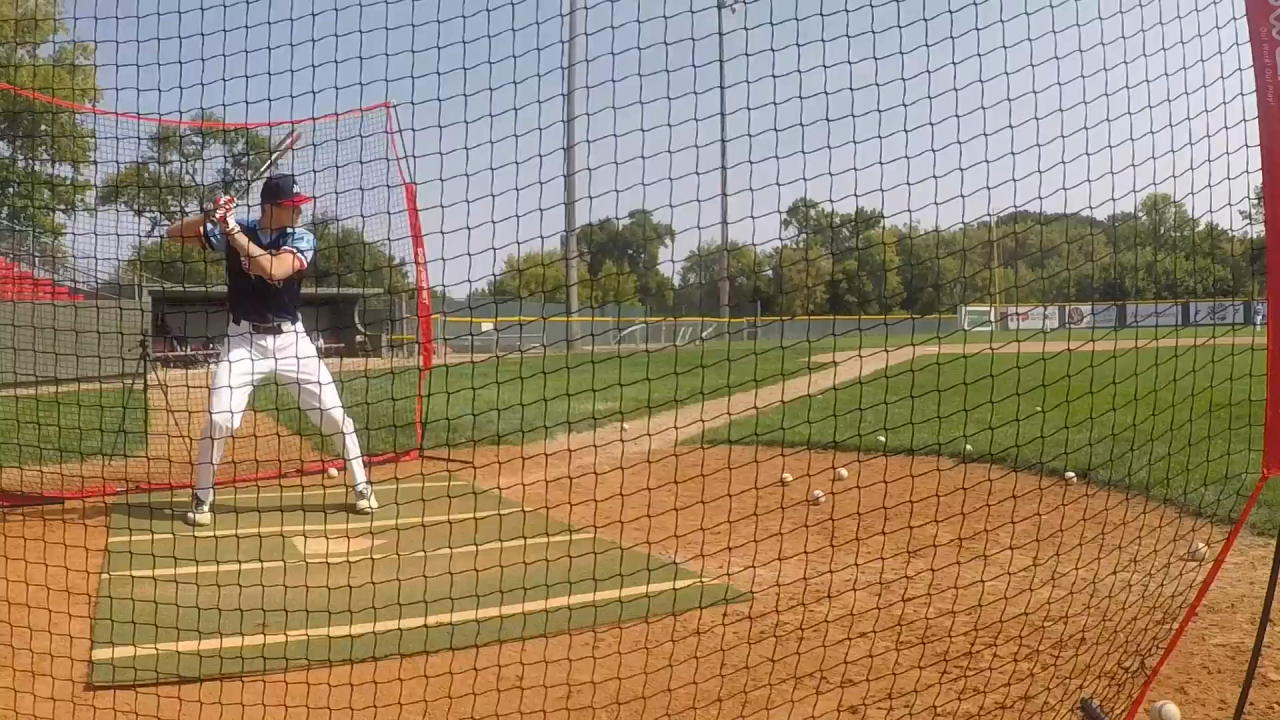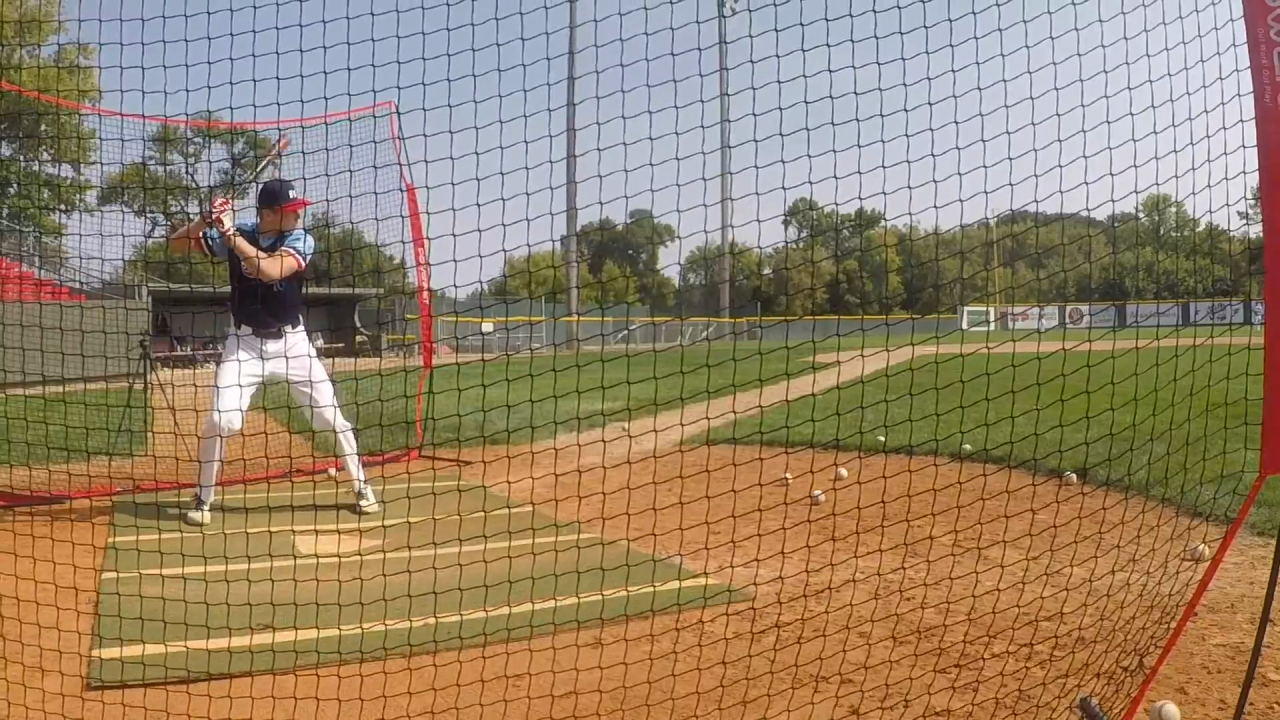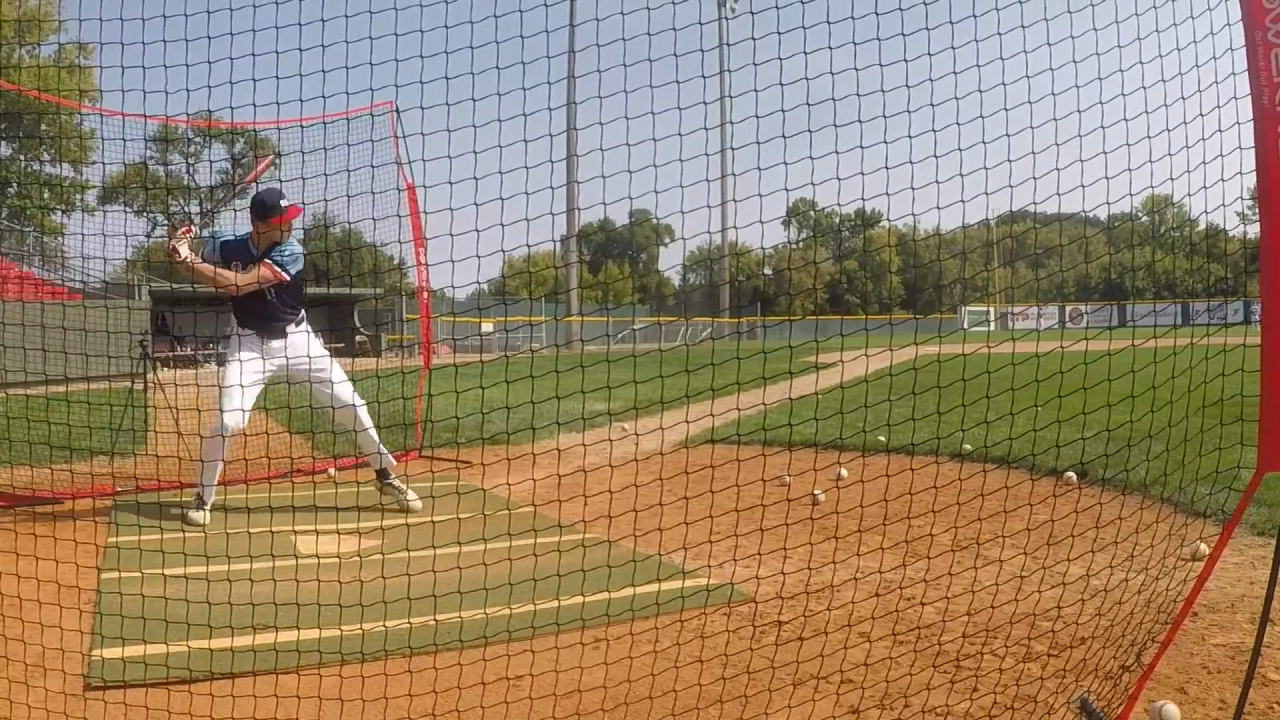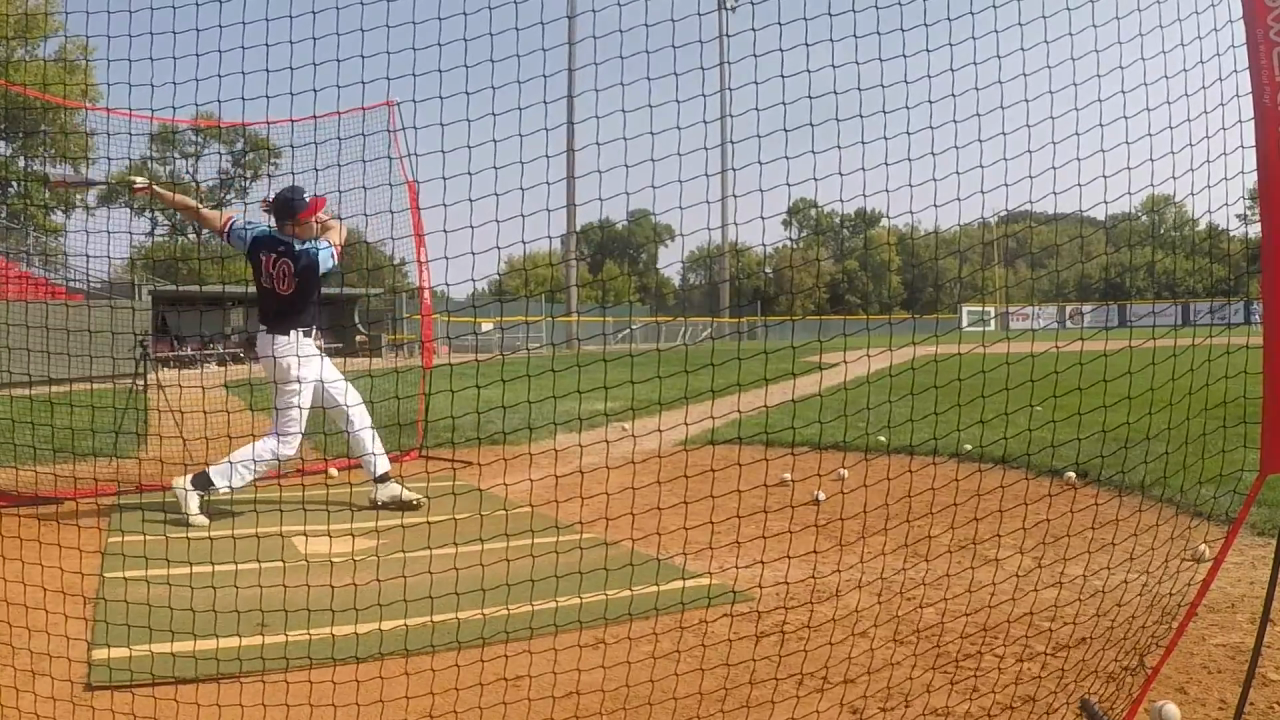
dt=0.7s
person 1, frame 1
left shoulder: (302, 239)
right shoulder: (235, 230)
left elbow: (274, 271)
right elbow: (174, 234)
left wrist: (232, 231)
right wrist: (210, 215)
left hip: (290, 337)
right hip: (243, 339)
left knee: (333, 413)
right knee: (220, 420)
left ankle: (361, 486)
right ankle: (202, 499)
person 1, frame 2
left shoulder: (301, 240)
right shoulder: (238, 233)
left elbow: (270, 270)
right elbow: (175, 242)
left wrist: (229, 233)
right wrist: (207, 219)
left hip: (292, 340)
right hip: (245, 342)
left knee: (330, 416)
right knee: (221, 421)
left ankle: (361, 486)
right ankle: (203, 498)
person 1, frame 3
left shoulder: (293, 252)
right shoulder: (229, 245)
left elbow: (241, 284)
right elbow: (176, 257)
left wrist: (192, 262)
right wrist: (180, 246)
left hip: (297, 337)
right hip: (252, 342)
left knee: (349, 402)
right knee: (229, 423)
left ankle: (385, 479)
right ankle: (203, 499)
person 1, frame 4
left shoulder: (256, 238)
right shoulder: (313, 258)
left elbow: (200, 213)
right elbow: (337, 229)
left wrist: (152, 189)
right wrist: (303, 217)
left hip: (294, 346)
right hip: (290, 348)
left knee: (350, 403)
right knee: (284, 442)
left ankle: (383, 484)
right ankle: (195, 484)
